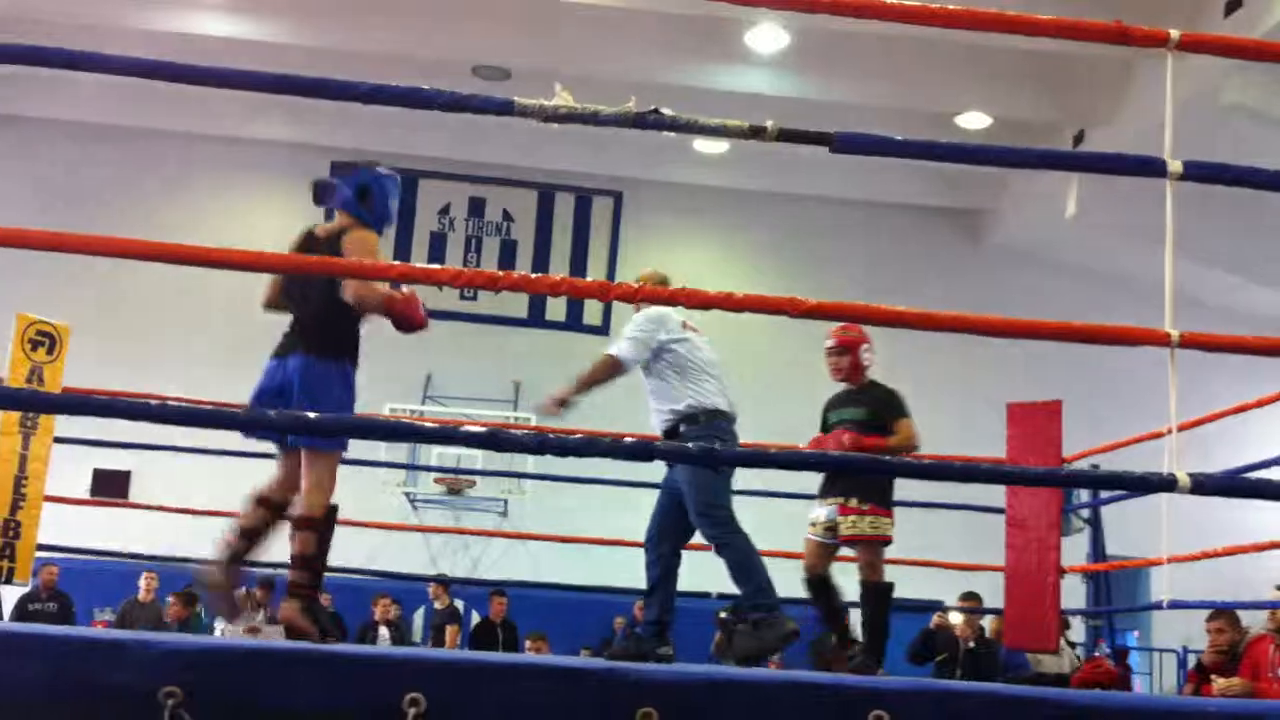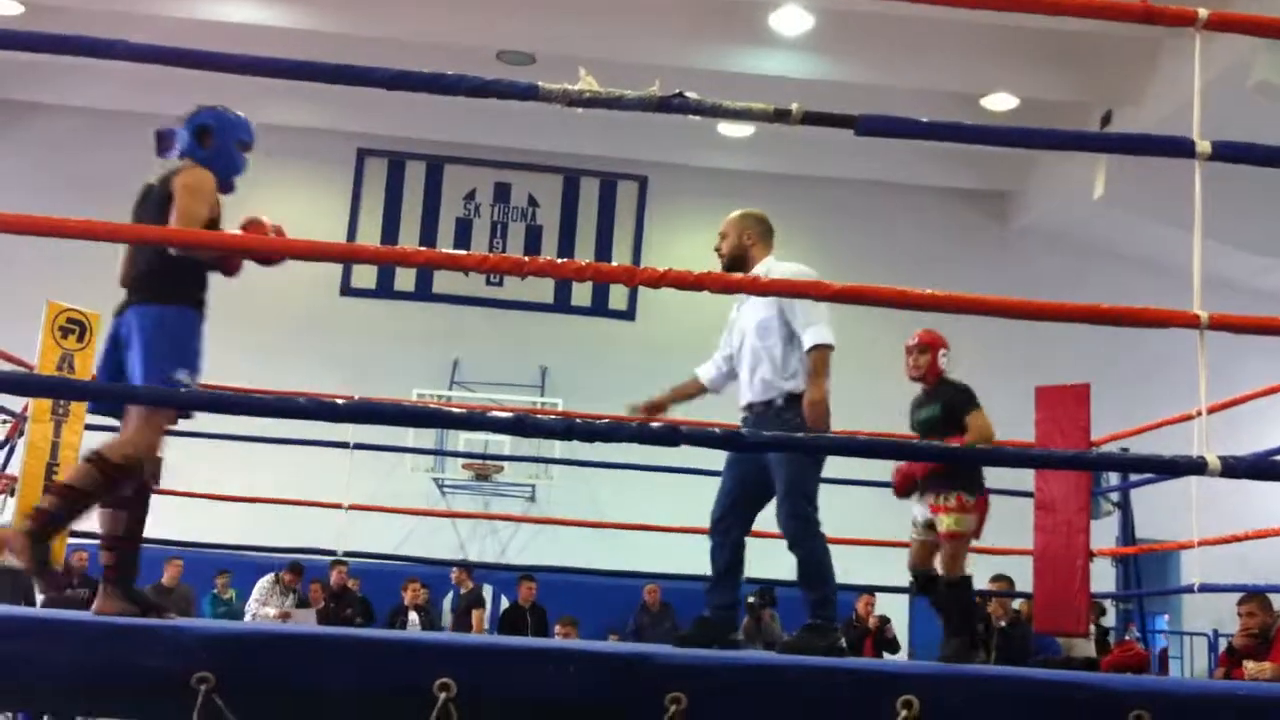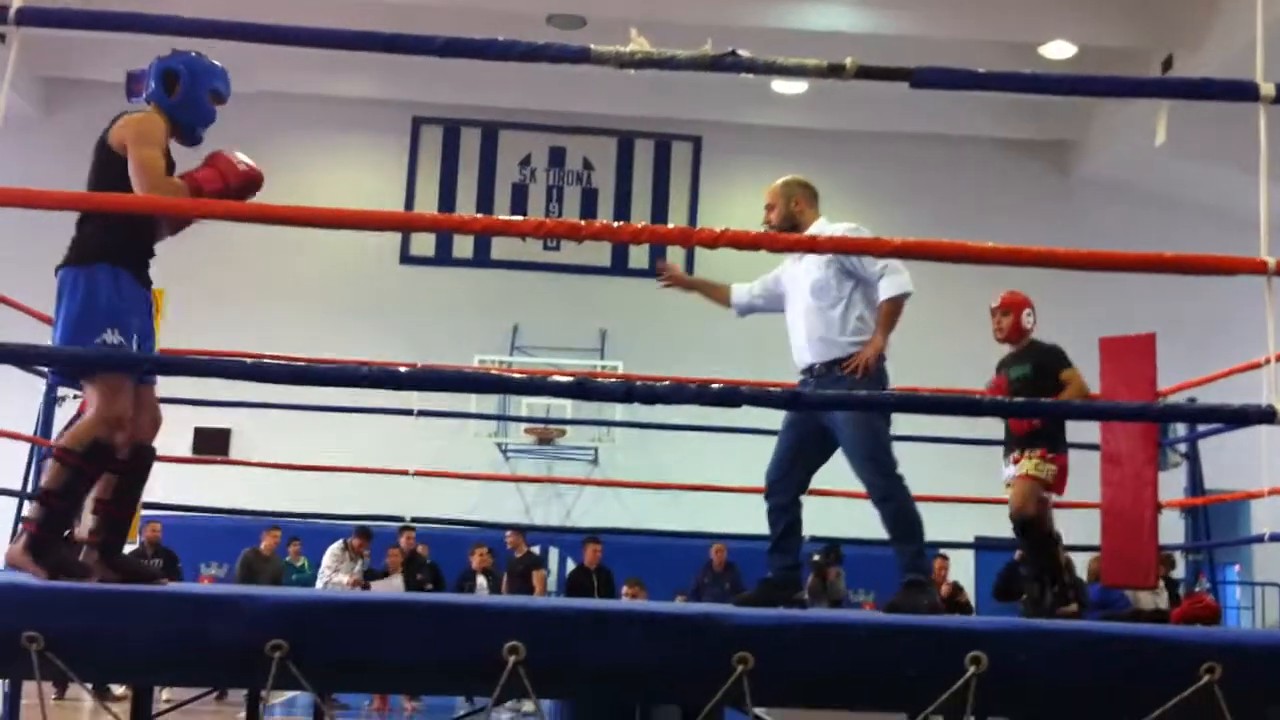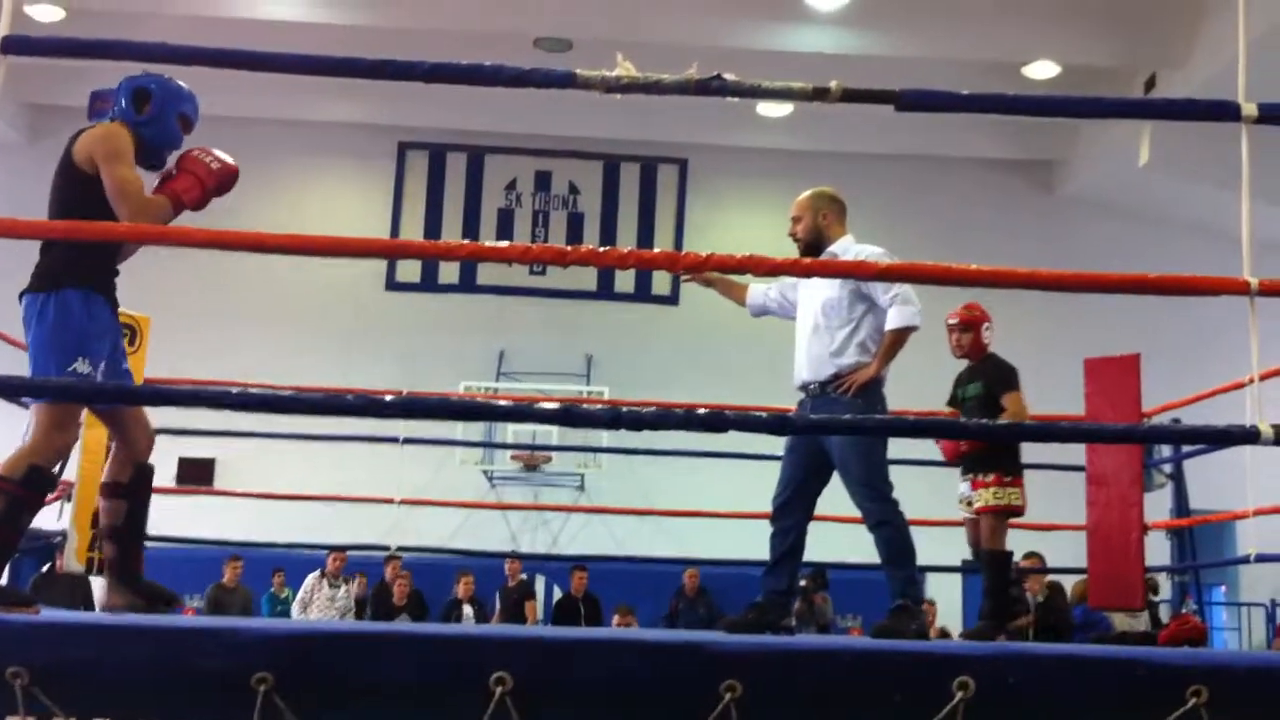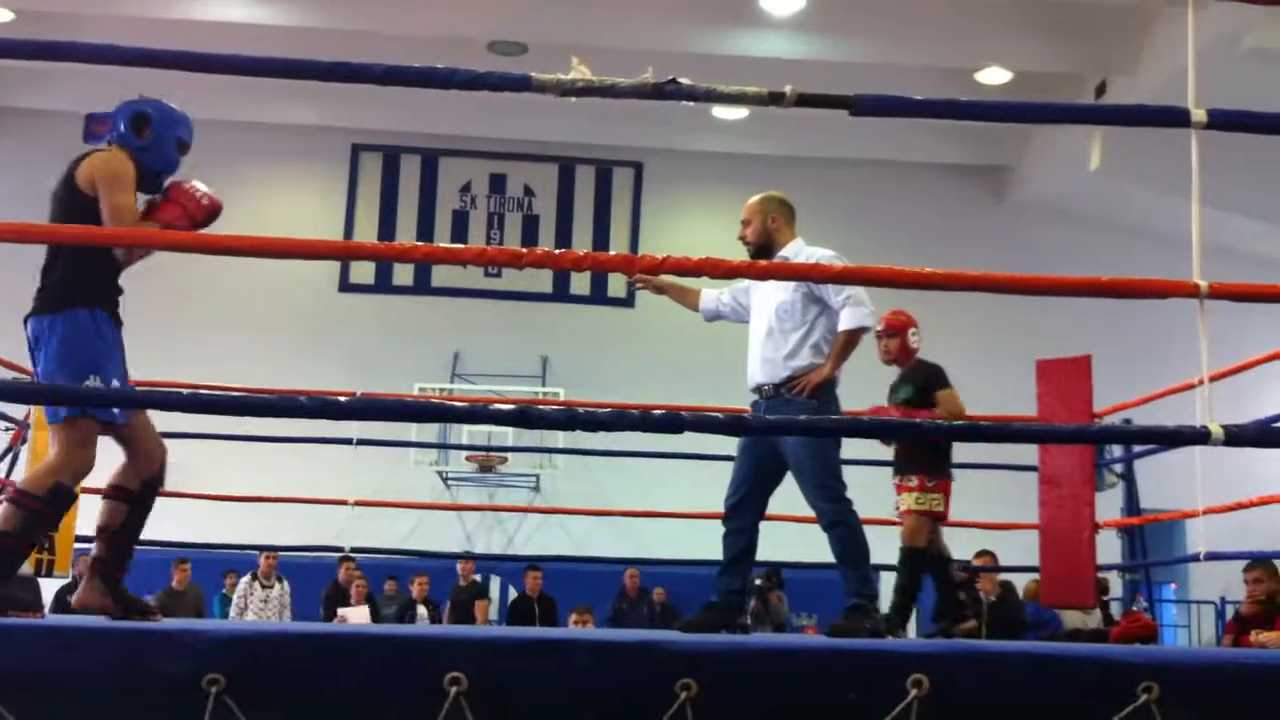
dt=0.7s
person 1, frame 1
left shoulder: (309, 238)
right shoulder: (362, 238)
left elbow: (272, 299)
right elbow: (358, 293)
right wrist: (399, 304)
left hip: (287, 360)
right hip: (325, 365)
left knee: (290, 476)
right knee: (317, 483)
left ankle: (228, 563)
right ankle: (298, 599)
person 1, frame 2
left shoulder: (153, 190)
right shoulder: (198, 179)
left wrist: (212, 261)
right wrist: (237, 246)
left hip: (136, 314)
right hip: (167, 316)
left knee: (141, 454)
right knee: (142, 438)
left ankle: (116, 588)
person 1, frame 3
left shoulder: (144, 137)
right shoulder: (143, 123)
right elbow: (153, 195)
left wrist: (197, 203)
right wrist: (210, 181)
left hip: (121, 281)
right hip: (100, 275)
left knee: (142, 421)
right knee: (111, 410)
left ankle: (101, 552)
person 1, frame 4
left shoulder: (109, 152)
right shoulder: (109, 136)
right elbow: (135, 217)
left wrist: (173, 200)
right wrist: (189, 186)
left hip: (91, 306)
right hip: (68, 299)
left knee: (135, 438)
right knee: (52, 436)
left ankle: (124, 581)
person 1, frame 5
left shoulder: (97, 177)
right shoulder: (111, 162)
right elbow: (124, 244)
left wrist: (162, 221)
right wrist: (176, 217)
left hip: (86, 323)
right hip: (75, 319)
left knee: (148, 453)
right knee: (73, 455)
left ankle: (102, 581)
person 2, frame 1
left shoulder: (652, 317)
right shoulder: (682, 327)
left elbow: (618, 358)
left wrist: (570, 393)
left hip: (698, 436)
right hip: (694, 441)
left knee: (717, 525)
right knee: (660, 541)
left ankle: (769, 618)
right ankle: (653, 638)
person 2, frame 2
left shoulder: (791, 277)
right shoulder: (743, 305)
left elbow: (818, 333)
right elbow: (718, 368)
left wrist: (816, 384)
right wrist: (667, 399)
left hip: (793, 418)
right hip: (756, 422)
left knee: (797, 524)
right knee: (727, 521)
left ankle: (823, 627)
right ankle: (720, 619)
person 2, frame 3
left shoulder: (844, 238)
right shoulder: (791, 268)
left elbow: (895, 279)
right elbow: (745, 297)
left wrist: (878, 339)
right wrist: (690, 283)
left hip: (853, 379)
right hip: (812, 385)
left knee: (880, 478)
right knee: (780, 483)
left ankle: (918, 583)
right ankle: (783, 578)
person 2, frame 4
left shoulder: (865, 260)
right shoulder: (808, 279)
left elbow: (906, 310)
right elbow: (760, 298)
left wrist: (875, 366)
right wrist: (711, 279)
left hip: (849, 402)
right hip: (812, 405)
left knee: (876, 505)
right knee: (788, 507)
left ankle: (909, 608)
right ankle: (773, 603)
person 2, frame 5
left shoulder: (816, 262)
right shoulder: (759, 283)
left elbow: (858, 311)
right elbow: (713, 304)
left wrist: (828, 368)
right wrist: (663, 286)
left hip: (803, 403)
right hip: (766, 406)
left knee: (830, 505)
right knee: (740, 508)
left ankle: (863, 607)
right ankle: (728, 604)
person 3, frame 1
left shoulder: (884, 397)
right shoulder: (833, 404)
left elbow: (909, 441)
left wrist: (858, 444)
right wrist: (818, 451)
left hip: (869, 497)
right hip: (832, 494)
left knee: (870, 570)
right knee: (813, 567)
left ankle: (872, 653)
right ankle: (844, 641)
person 3, frame 2
left shoulder: (957, 393)
right shoulder: (918, 403)
left elbow: (985, 433)
right wrist: (909, 473)
left hip: (960, 492)
right hip: (931, 493)
left knee: (950, 566)
right knee: (918, 567)
left ankle: (965, 640)
right ankle: (958, 625)
person 3, frame 3
left shoulder: (1046, 353)
right shoulder: (1004, 365)
left elbow: (1081, 388)
right wrist: (994, 398)
left hip: (1044, 447)
right hip: (1015, 450)
left knee: (1019, 508)
right knee: (1039, 522)
left ankle: (1038, 582)
right ankle: (1059, 594)
person 3, frame 4
left shoulder: (1000, 370)
right shoulder: (962, 378)
left elbow: (1017, 414)
left wrist: (970, 437)
left hip: (999, 469)
right hip: (973, 470)
left knee: (992, 542)
right knee: (978, 543)
left ankle: (993, 619)
right ankle: (1007, 611)
person 3, frame 5
left shoulder: (929, 372)
right shoulder: (897, 385)
left elbow: (956, 412)
left wrist: (909, 419)
left hip: (929, 471)
right hip: (907, 473)
left knee: (912, 537)
right knee: (931, 542)
left ankle: (897, 617)
right ankle: (953, 615)
